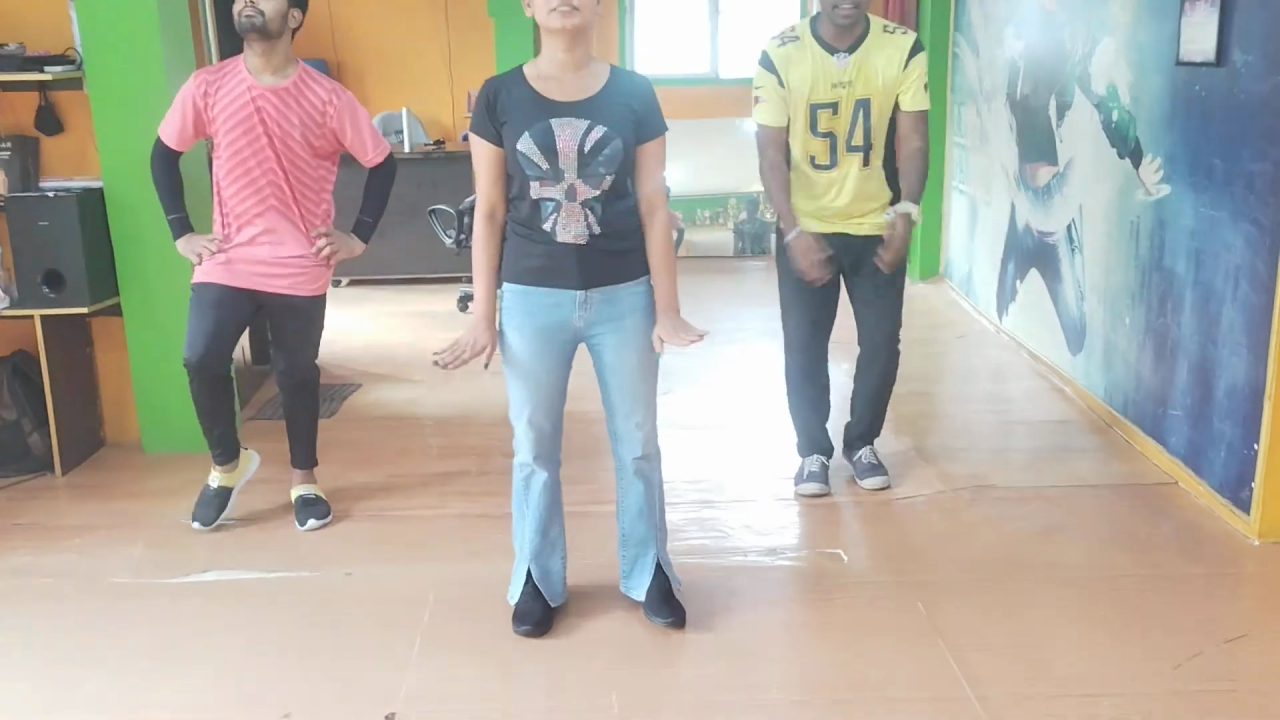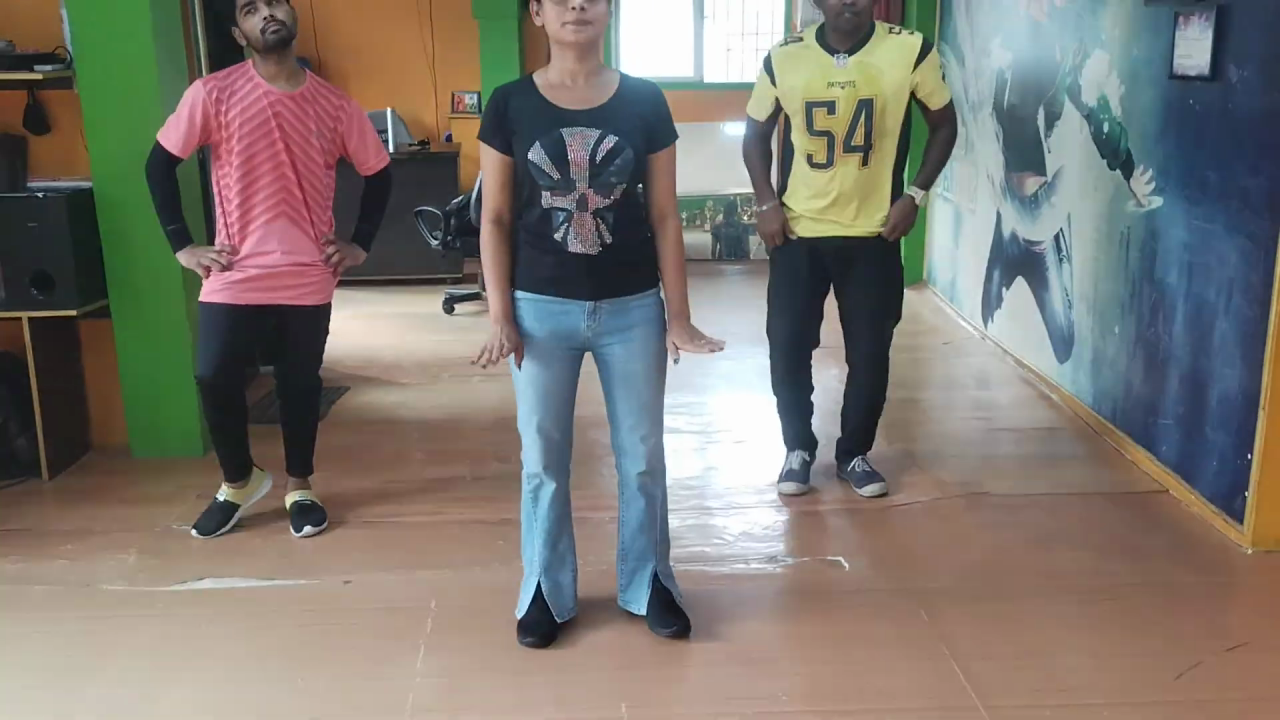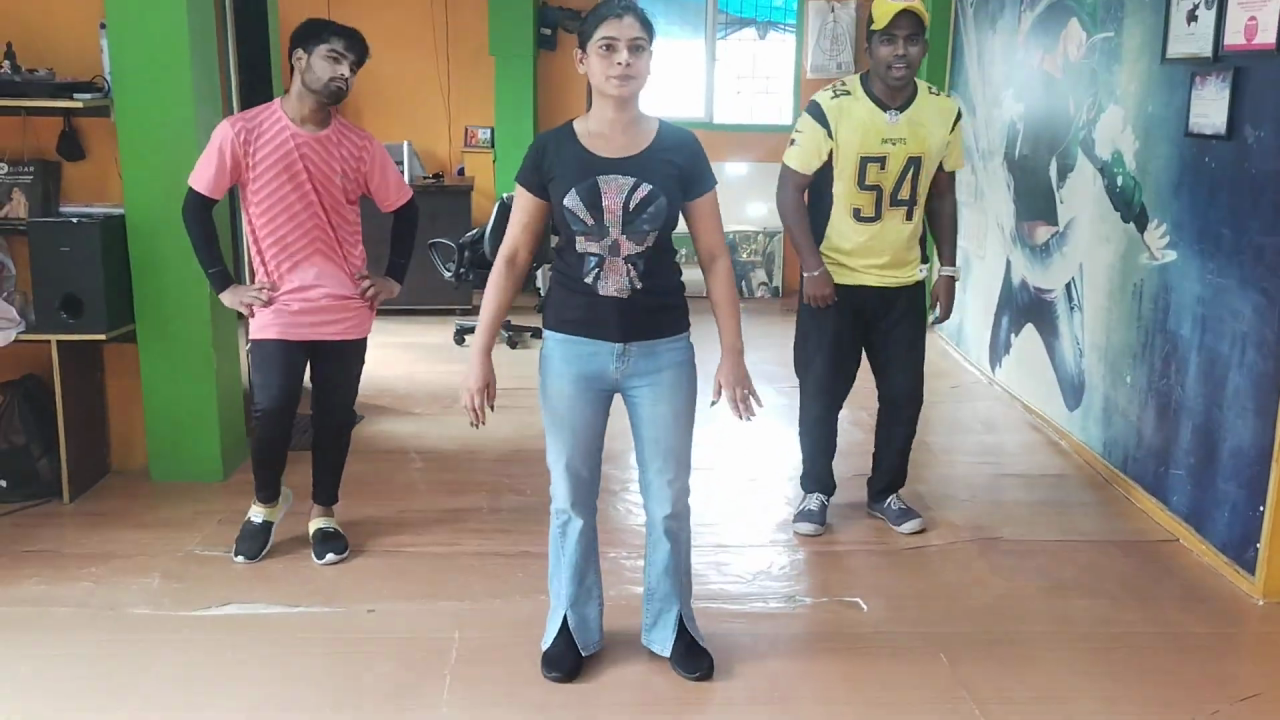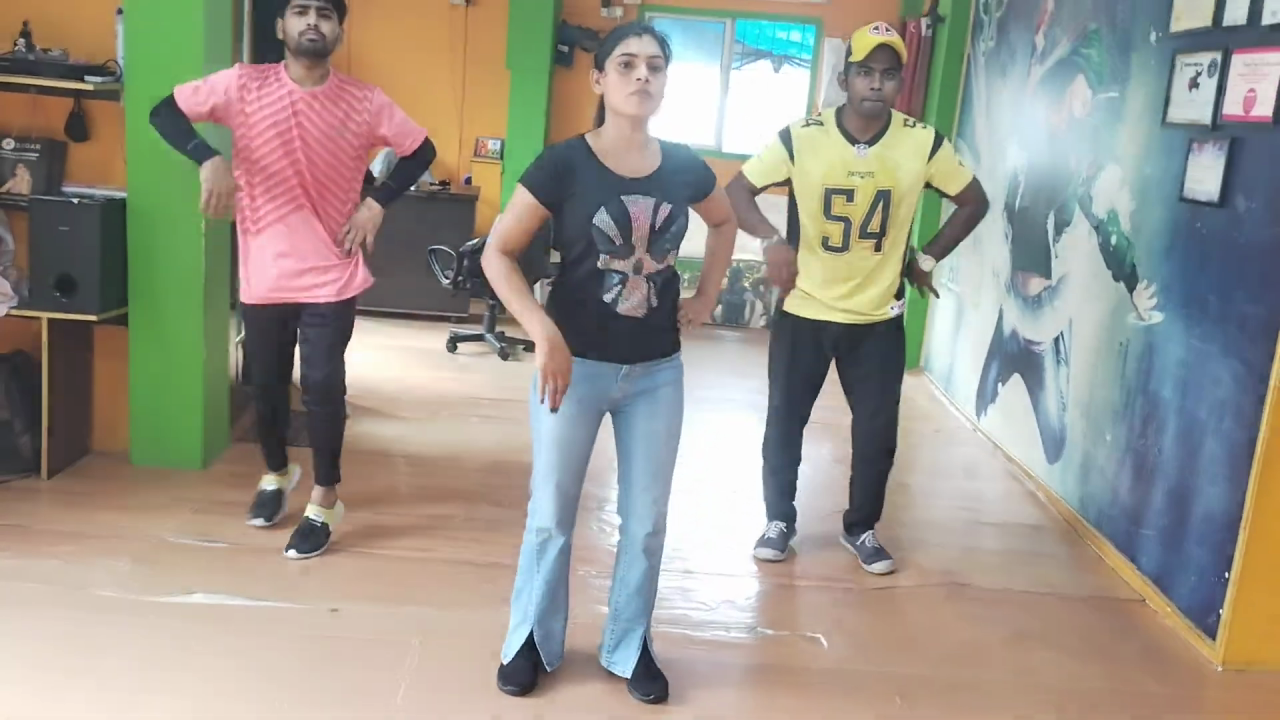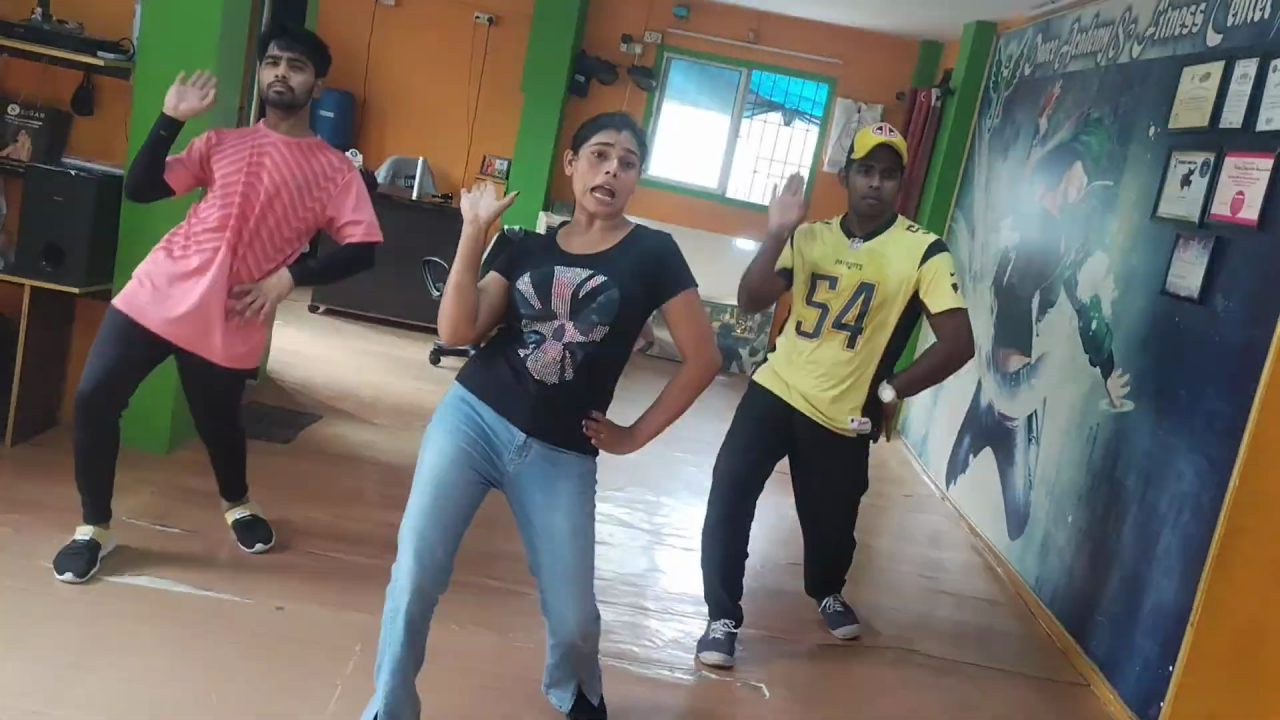
dt=0.7s
person 1, frame 1
left shoulder: (634, 93)
right shoulder: (499, 96)
left elbow: (654, 208)
right elbow: (490, 213)
left wrist: (667, 309)
right wrist: (483, 314)
left hip: (621, 295)
right hip: (533, 298)
left knee: (637, 440)
right knee: (535, 445)
left ankle: (648, 572)
right ankle: (538, 579)
person 1, frame 2
left shoulder: (645, 102)
right shoulder: (510, 104)
left elbow: (664, 217)
right elbow: (496, 219)
left wrist: (679, 316)
right wrist: (500, 317)
left hip: (632, 308)
right hip: (542, 308)
left knee: (641, 453)
right knee: (543, 458)
left ankle: (649, 583)
right ankle: (545, 591)
person 1, frame 3
left shoulder: (680, 148)
right shoulder: (550, 150)
left elbow: (714, 256)
right elbow: (514, 255)
left wrist: (732, 354)
right wrist: (480, 351)
left hip: (661, 350)
right hip: (573, 349)
left knee: (668, 498)
right knee: (571, 496)
left ankle: (671, 625)
right ankle: (572, 626)
person 1, frame 4
left shoulder: (683, 166)
right shoulder: (563, 162)
left elbow: (726, 224)
right elbow: (497, 253)
left wrist: (704, 299)
right wrist: (543, 334)
left hip: (657, 372)
right hip: (578, 364)
left knee: (646, 518)
right knee: (552, 514)
left ankle: (629, 647)
right ankle: (533, 640)
person 1, frame 5
left shoulder: (653, 253)
right shoulder: (527, 247)
left elbow: (703, 358)
right elbow: (456, 332)
left wrist: (636, 434)
right wrist: (474, 233)
left hip: (560, 454)
right hip: (473, 417)
left knee: (572, 616)
right knee: (416, 578)
person 2, frame 1
left shoulder: (327, 97)
right shoulder: (206, 87)
left elbow: (382, 163)
right elbow: (164, 155)
left wrist: (359, 236)
right wrist: (181, 233)
left hip: (300, 264)
right hip: (229, 257)
left knee: (297, 372)
right knee: (202, 358)
left ankle: (304, 480)
right ankle: (227, 463)
person 2, frame 2
left shoulder: (335, 105)
right shoulder: (212, 94)
left elbow: (378, 173)
right elbow: (160, 164)
left wrist: (360, 244)
right wrist: (182, 245)
left hip: (308, 273)
right hip: (236, 270)
left knee: (300, 380)
right knee: (215, 375)
left ankle: (299, 486)
right ankle: (239, 481)
person 2, frame 3
left shoulder: (359, 145)
right shoulder: (241, 133)
left elbow: (403, 208)
right elbow: (196, 206)
left wrist: (394, 278)
right wrist: (224, 286)
left hip: (346, 306)
right hip: (279, 305)
left knee: (335, 414)
right knee: (272, 410)
left ankle: (323, 514)
right ankle: (266, 505)
person 2, frame 4
left shoulder: (364, 103)
right shoulder: (243, 86)
left elbow: (421, 151)
right elbow: (166, 112)
left wrist: (378, 202)
right wrist: (207, 159)
left hip: (328, 272)
right hip: (264, 269)
left knee: (323, 385)
right knee: (266, 381)
left ankle: (324, 500)
right ankle: (276, 474)
person 2, frame 5
left shoulder: (334, 168)
right shoulder: (221, 143)
left elbow: (362, 248)
right elbow: (140, 190)
left wrist: (292, 274)
right wrist: (169, 121)
left hip: (232, 318)
right hip: (158, 293)
left knee: (217, 426)
right knee: (93, 400)
left ankle: (240, 506)
right ankle: (94, 527)
person 3, frame 1
left shoulder: (903, 49)
right shoulder: (780, 54)
left elbow: (912, 142)
right elbow: (772, 152)
left wrist: (906, 214)
right wrist: (794, 231)
left hip: (877, 226)
right hip: (806, 229)
left knee: (881, 340)
right knee: (803, 344)
left ankle: (862, 442)
right ankle: (814, 450)
person 3, frame 2
left shoulder: (911, 50)
right shoulder: (783, 59)
left elbow: (945, 127)
right elbow: (756, 135)
left wrist: (914, 194)
right wrist: (765, 205)
left hip: (873, 236)
right hip: (798, 233)
left knee: (870, 351)
right knee: (787, 344)
left ankle: (854, 453)
right ankle: (799, 448)
person 3, frame 3
left shoulder: (943, 111)
right shoulder: (828, 108)
left elbow: (941, 193)
right elbow: (790, 191)
left wrist: (948, 268)
right wrist: (812, 269)
left hip: (903, 284)
right hip: (834, 281)
left knee: (904, 394)
right knee: (821, 392)
left ankle: (885, 491)
right ankle: (816, 490)
person 3, frame 4
left shoulder: (924, 143)
right shoulder: (800, 138)
left elbow: (974, 201)
right elbow: (736, 193)
left wrist: (928, 258)
right wrist: (769, 238)
left hip: (877, 317)
right hip: (804, 311)
left knee: (877, 428)
right knee: (786, 421)
left ankle: (861, 527)
right ankle: (780, 520)
person 3, frame 5
left shoulder: (924, 250)
right shoulder: (808, 235)
left elbow: (958, 343)
right elbow: (752, 301)
left wrist: (888, 393)
right wrist: (775, 233)
left hip: (844, 418)
right hip: (773, 393)
left knee: (831, 531)
right knee: (729, 499)
left ankle: (826, 593)
right ankle: (722, 616)
person 4, frame 1
left shoulder: (1080, 38)
right shoulder: (1020, 34)
left elbow: (1111, 106)
left wrist: (1140, 164)
left hip: (1059, 196)
right hip: (1025, 191)
left knee: (1072, 314)
right knee: (1006, 303)
person 4, frame 2
left shoulder: (1070, 48)
right shoulder: (1011, 44)
left elbow: (1100, 116)
left wrist: (1130, 175)
left hip: (1047, 209)
right hip: (1010, 204)
left knee: (1061, 330)
right knee: (991, 313)
person 4, frame 3
left shoulder: (1088, 97)
right shoulder: (1025, 90)
left elbow: (1114, 169)
left wrist: (1144, 227)
left hip: (1058, 255)
right hip: (1021, 251)
left knee: (1071, 378)
right knee: (998, 364)
person 4, frame 4
left shoulder: (1090, 153)
right shoulder: (1033, 136)
left elbow: (1109, 229)
left wrist: (1133, 288)
left hip: (1049, 305)
right hip: (1015, 298)
left knee: (1051, 420)
right knee: (982, 406)
person 4, frame 5
left shoulder: (1080, 244)
right shoulder: (1027, 220)
left elbow: (1092, 317)
left wrist: (1109, 373)
left hip: (1026, 383)
right hip: (995, 371)
left knee: (1017, 493)
right knee: (956, 469)
